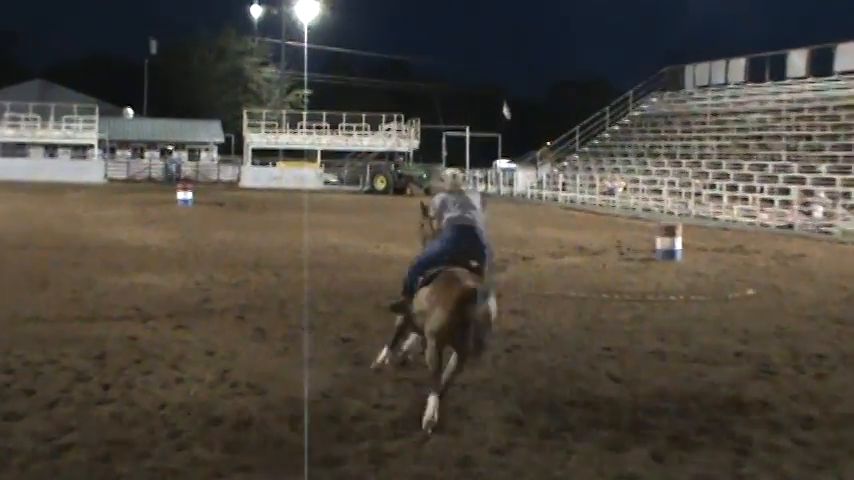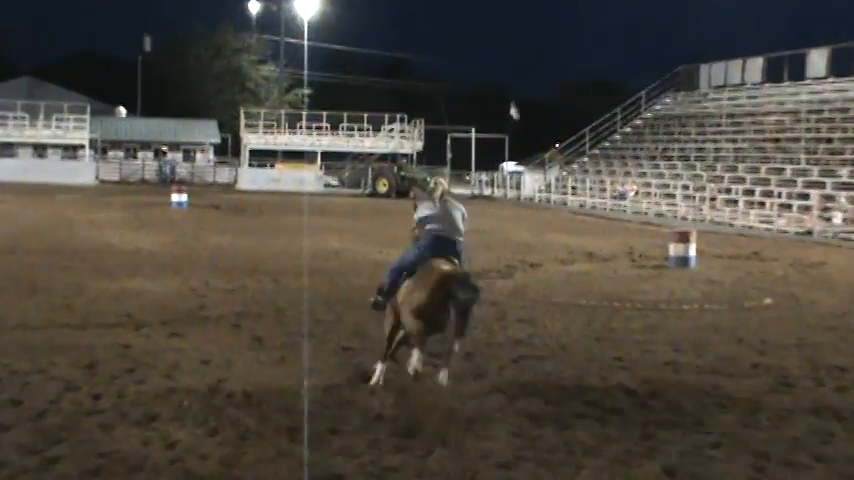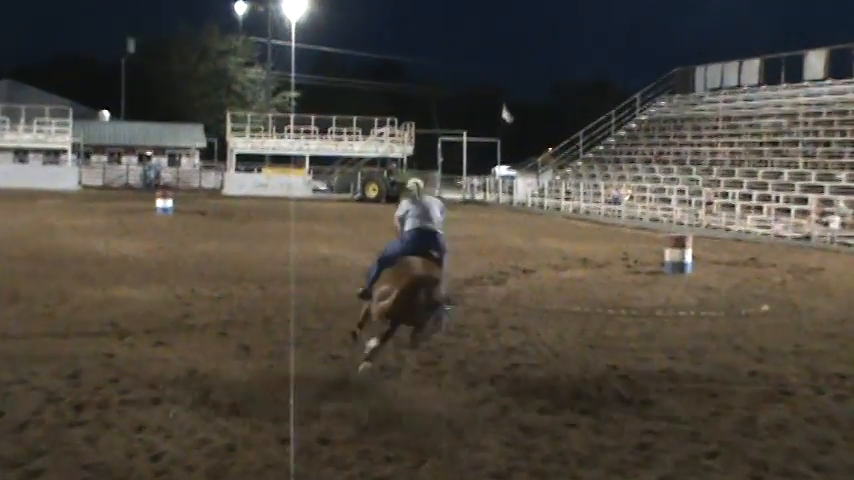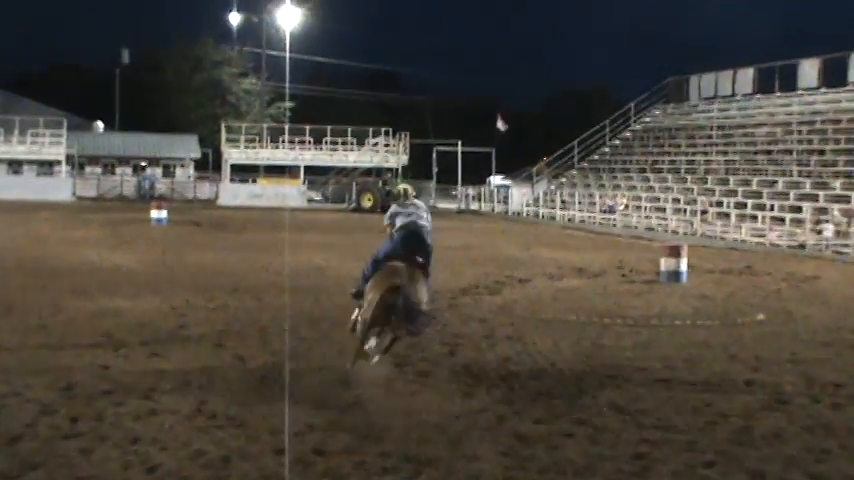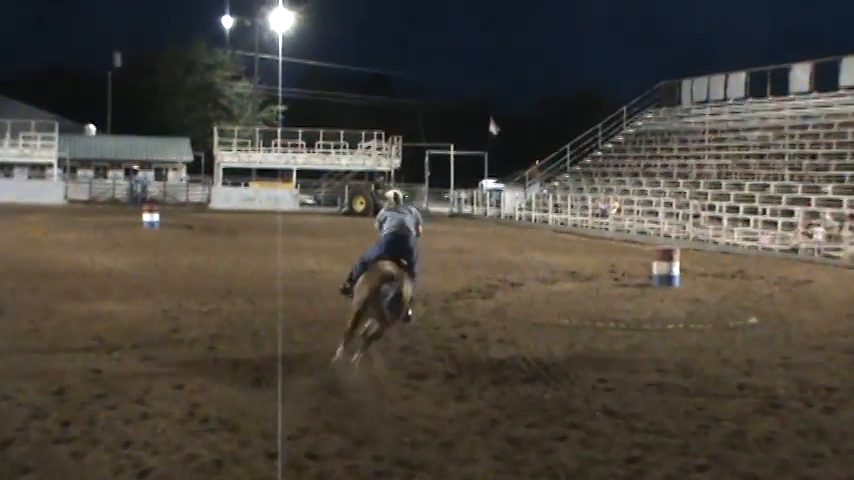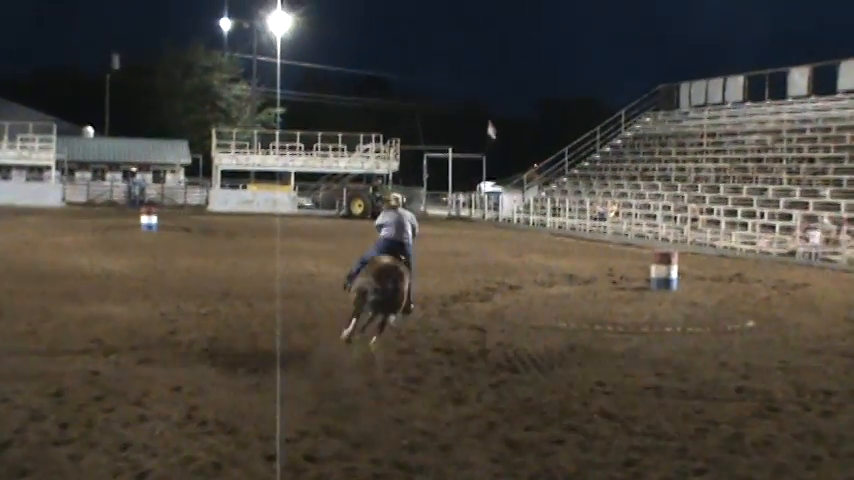
dt=0.1s
person 1, frame 1
left shoulder: (440, 198)
right shoulder: (476, 195)
left elbow: (436, 224)
right elbow: (481, 217)
left hip: (453, 235)
right hip: (479, 242)
person 1, frame 2
left shoulder: (424, 206)
right shoulder: (458, 206)
left elbow: (418, 227)
right elbow: (462, 225)
left hip: (430, 244)
right hip: (455, 249)
person 1, frame 3
left shoulder: (406, 203)
right shoulder: (437, 202)
left elbow: (398, 225)
right elbow: (441, 220)
left hip: (413, 238)
right hip: (436, 242)
left knee: (384, 259)
left ankle: (370, 288)
person 1, frame 4
left shoulder: (395, 208)
right shoulder: (422, 206)
left elbow: (388, 227)
right elbow: (429, 226)
left hip: (402, 236)
right hip: (424, 240)
left knee: (377, 260)
right knee: (423, 272)
left ankle: (363, 288)
person 1, frame 5
left shoulder: (385, 211)
right shoulder: (413, 211)
left elbow: (379, 227)
right elbow: (419, 232)
left hip: (388, 243)
right hip: (408, 246)
left knee: (365, 261)
right knee: (410, 276)
left ankle: (351, 285)
person 1, frame 6
left shoulder: (384, 214)
right shoulder: (409, 215)
left elbow: (379, 228)
right elbow: (415, 233)
left hip: (385, 246)
right hip: (404, 248)
left knee: (365, 260)
left ankle: (351, 281)
right ankle: (407, 303)
